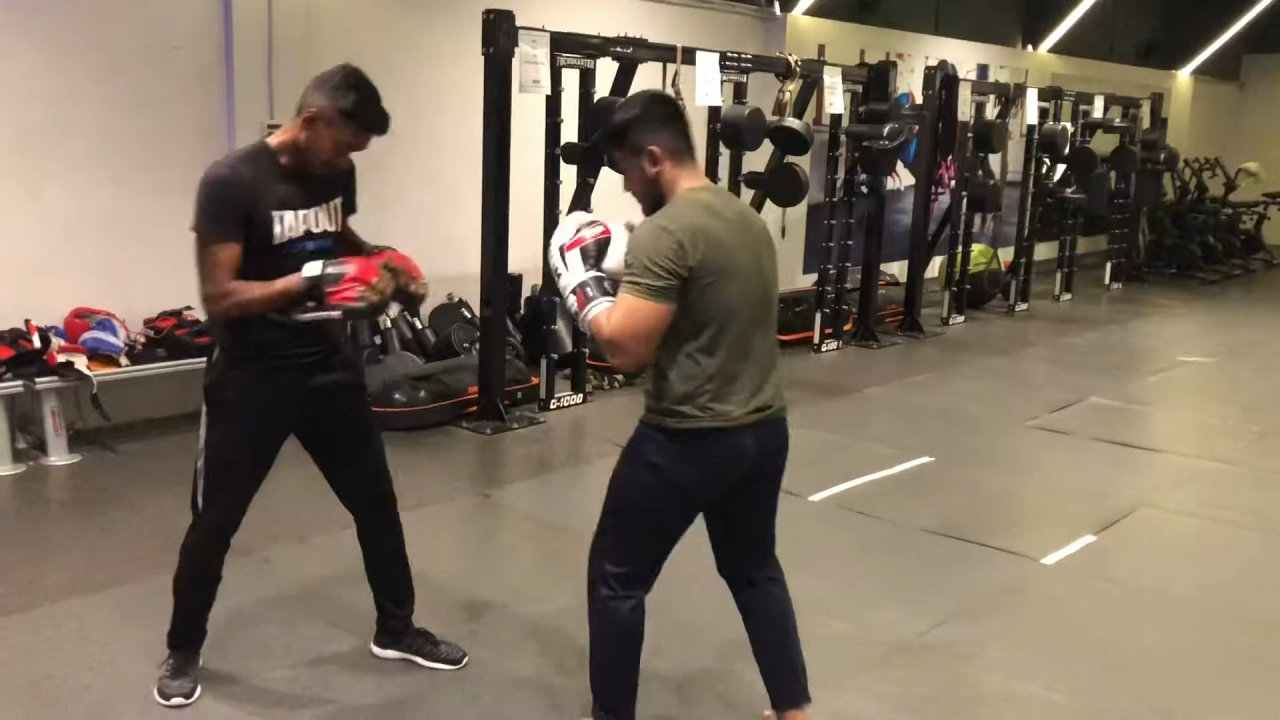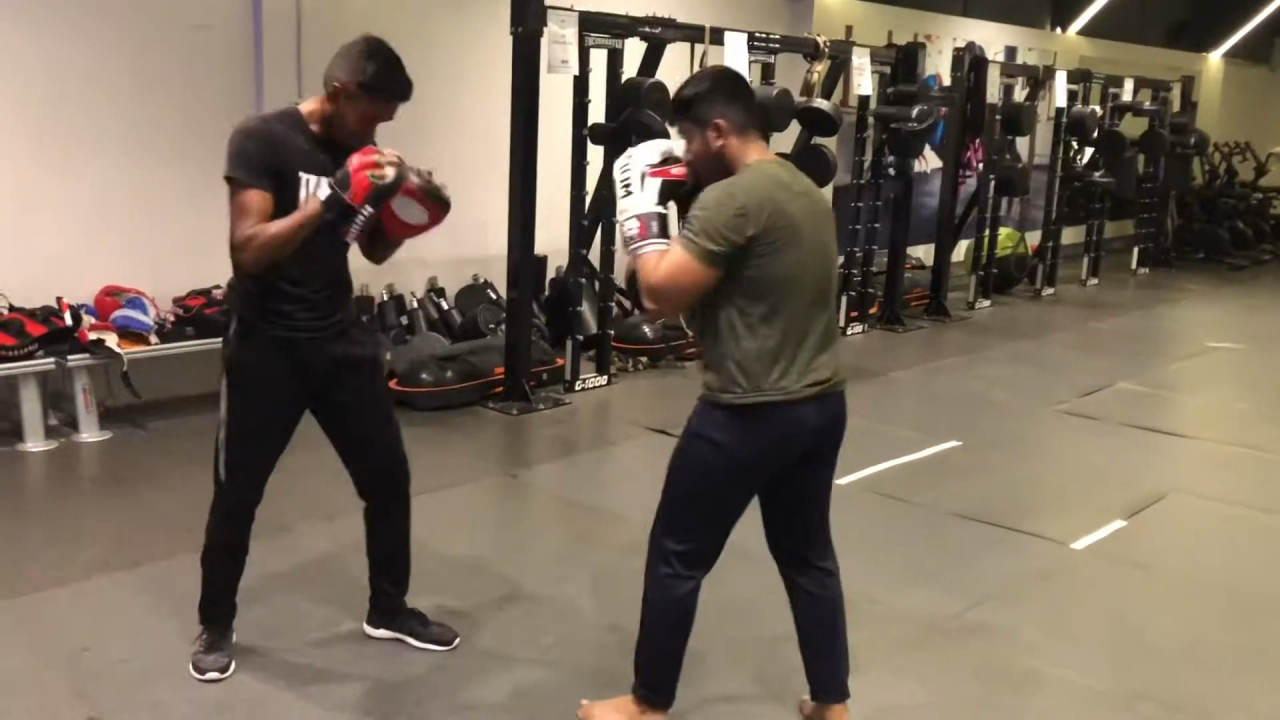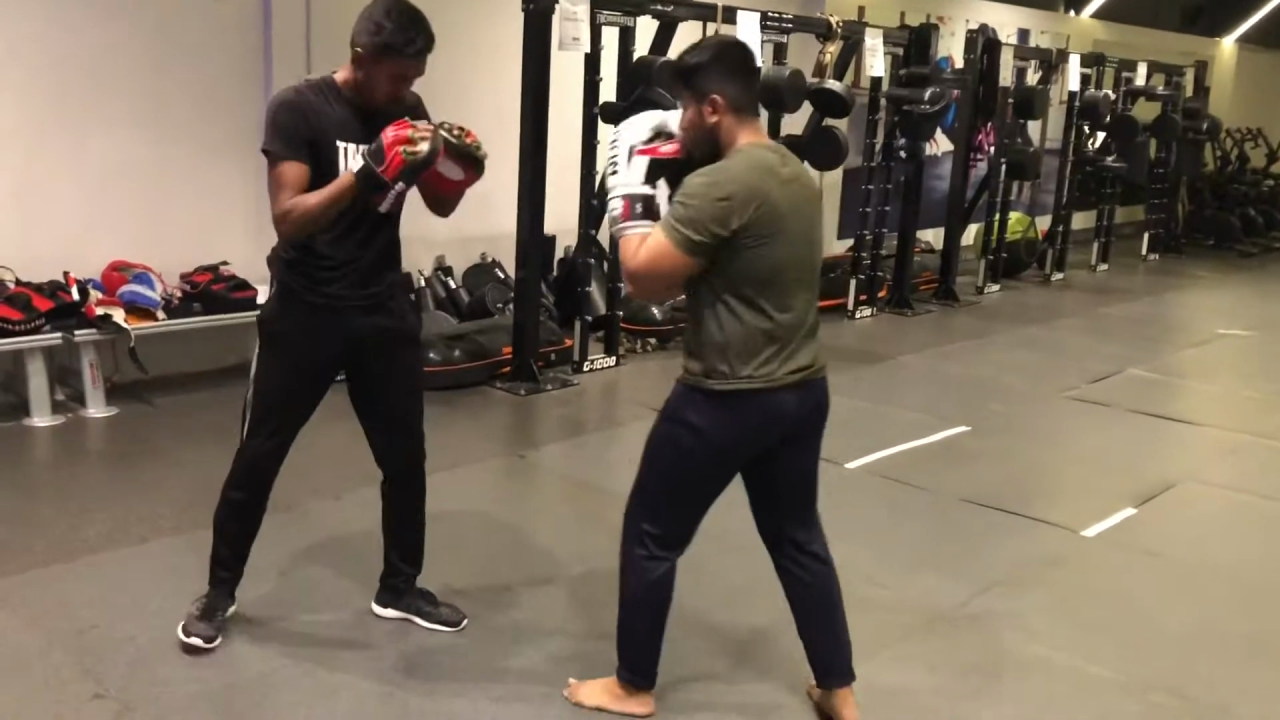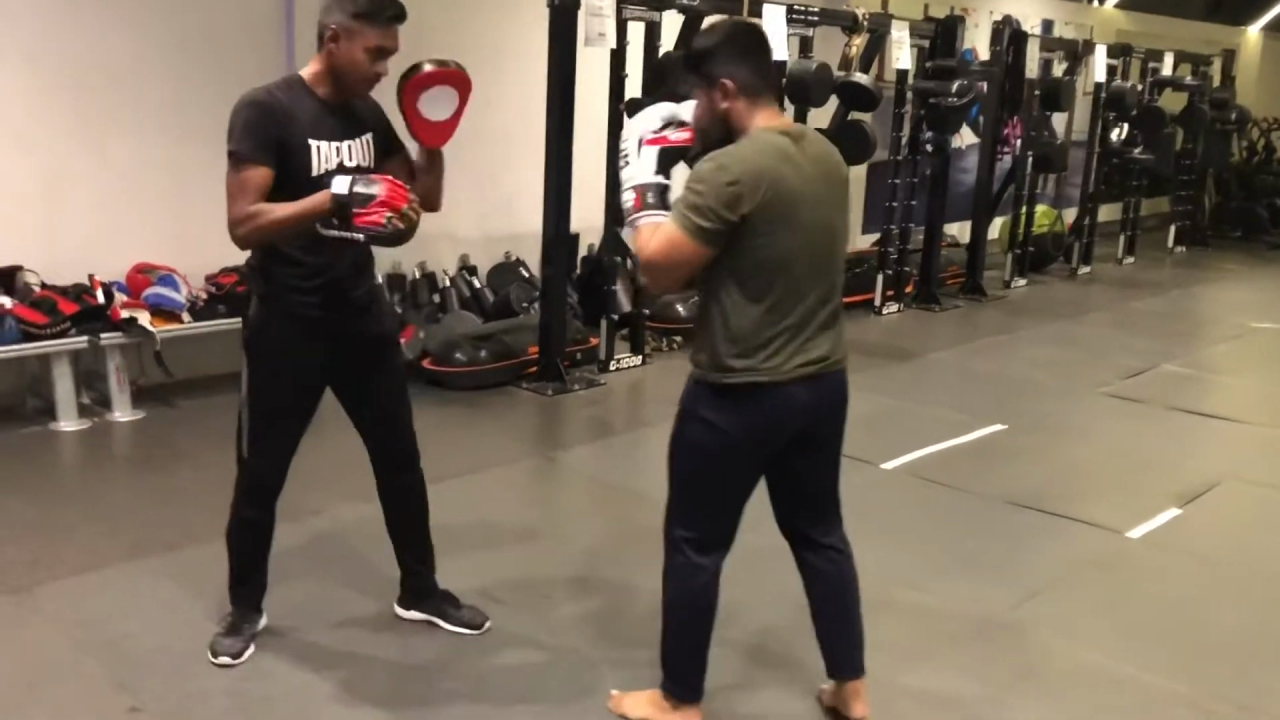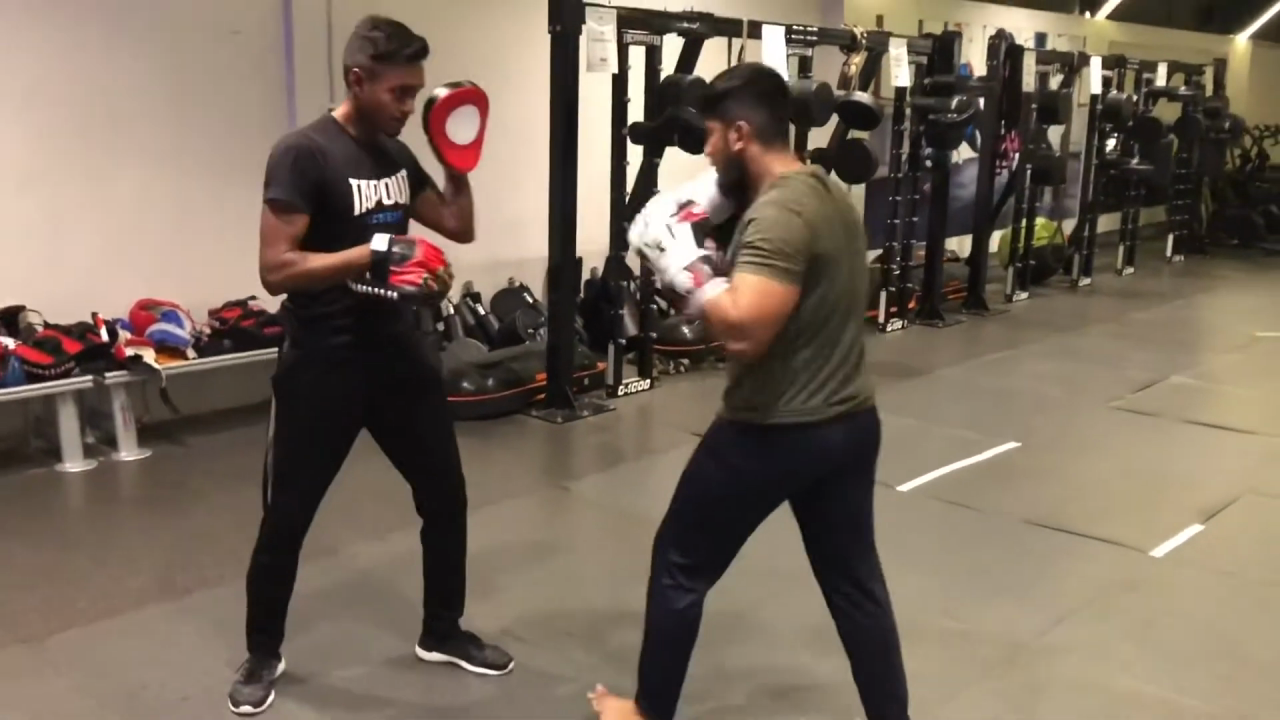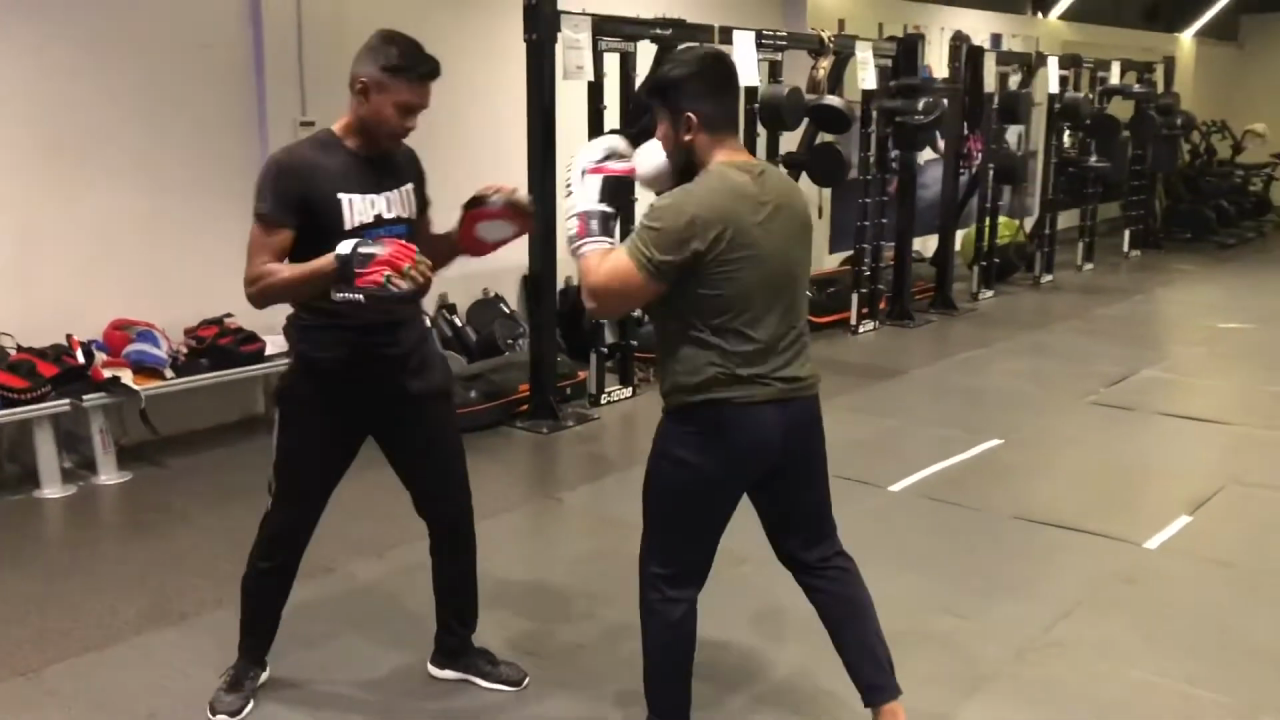
dt=0.4s
person 1, frame 1
left shoulder: (337, 173)
right shoulder: (231, 180)
right elbow: (220, 299)
left wrist: (383, 270)
right wrist: (312, 278)
left hip: (326, 367)
right hip: (247, 373)
left knee: (376, 501)
right knee: (214, 520)
left ankle: (396, 629)
right ankle: (183, 651)
person 1, frame 2
left shoulder: (357, 149)
right shoulder: (260, 139)
left elbow: (374, 250)
right elbow: (248, 251)
left wrist: (410, 215)
right wrist: (334, 199)
left hip: (340, 337)
right hip: (266, 344)
left knee: (388, 476)
right knee: (237, 492)
left ankle: (388, 609)
right ankle: (216, 627)
person 1, frame 3
left shoulder: (407, 108)
right shoulder: (298, 109)
left elbow: (440, 204)
right elbow: (288, 220)
left wrist: (460, 164)
right wrist: (369, 169)
left hip: (384, 309)
right hip: (305, 310)
left knee: (405, 455)
right knee: (259, 456)
left ankle: (399, 588)
right ankle: (219, 593)
person 1, frame 4
left shoulder: (368, 113)
right shoulder: (265, 110)
left elbow: (422, 198)
right elbow: (244, 224)
right wrist: (338, 193)
left hip: (362, 314)
right hip: (287, 322)
left knee: (399, 459)
right knee: (261, 473)
left ankle: (420, 590)
right ankle: (244, 609)
person 1, frame 5
left shoulder: (395, 154)
right shoulder: (303, 153)
left elbow: (461, 229)
right elbow: (276, 270)
left wrist: (458, 160)
right wrist: (376, 252)
left hip: (400, 354)
right hip: (322, 364)
left knee: (445, 497)
right knee: (287, 518)
left ankle: (442, 631)
right ankle: (262, 655)
person 1, frame 6
left shoulder: (404, 164)
right shoulder: (296, 169)
right elbow: (259, 284)
left wrist: (471, 231)
right wrist: (343, 260)
left hip: (410, 368)
right hip: (325, 376)
left knee: (451, 512)
right knee: (287, 526)
left ankle: (455, 648)
right ankle: (249, 662)
person 2, frame 1
left shoulder: (665, 230)
right shoulder: (745, 217)
left elbow: (626, 346)
left wrist: (580, 279)
right wrist: (625, 264)
left hip: (684, 440)
right hip: (762, 430)
left knee: (616, 577)
right knee: (754, 571)
person 2, frame 2
left shoulder: (733, 199)
right shoulder: (809, 193)
left elbow: (662, 294)
left wrist: (640, 209)
left hip: (747, 416)
right hip: (821, 405)
left knee: (676, 556)
right knee: (808, 555)
person 2, frame 3
left shoulder: (721, 185)
right shoulder: (796, 173)
left elbow: (646, 279)
left wrist: (627, 187)
right wrist: (682, 151)
left hip: (725, 400)
right hip: (802, 391)
left knee: (651, 535)
right knee: (798, 539)
person 2, frame 4
left shoulder: (729, 170)
right shoulder: (826, 157)
left elbow: (659, 270)
left wrist: (641, 175)
right wrist: (701, 139)
left hip: (739, 394)
right hip: (822, 383)
left knee: (694, 543)
right knee: (818, 534)
person 2, frame 5
left shoulder: (779, 213)
right shoulder: (832, 197)
left elbow: (744, 331)
left wrist: (677, 257)
right wrist: (720, 204)
left hip: (770, 433)
right hip: (850, 425)
left knee: (679, 566)
right knee: (854, 578)
person 2, frame 6
left shoulder: (690, 208)
right shoulder: (786, 192)
left elbow: (604, 294)
left wrist: (585, 201)
right wrist: (655, 170)
left hip: (713, 424)
right hip: (795, 410)
left knee: (668, 578)
right knee: (821, 559)
